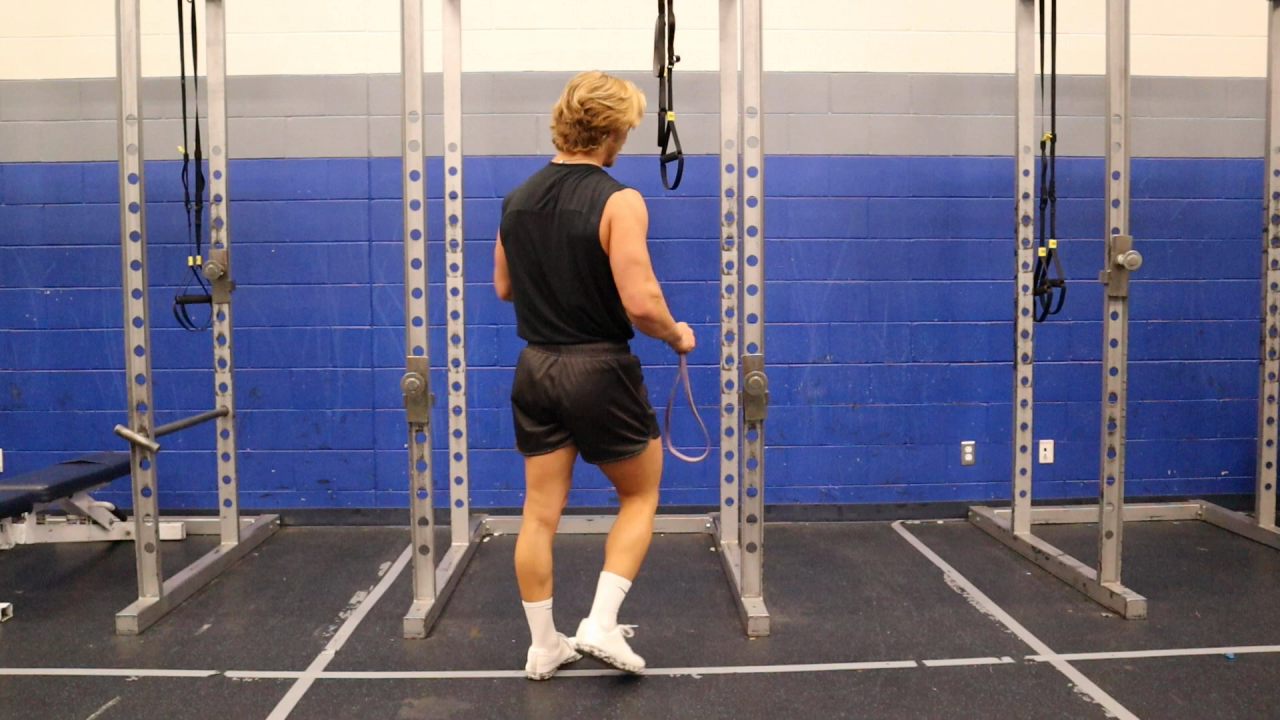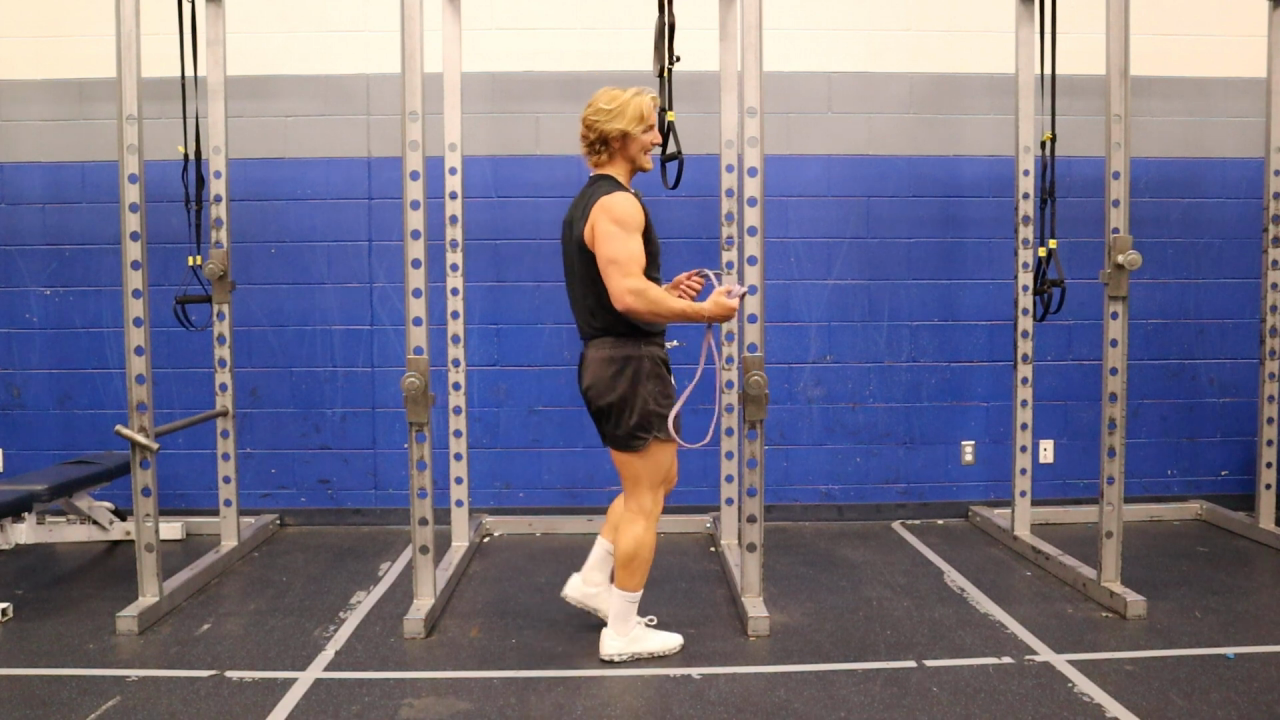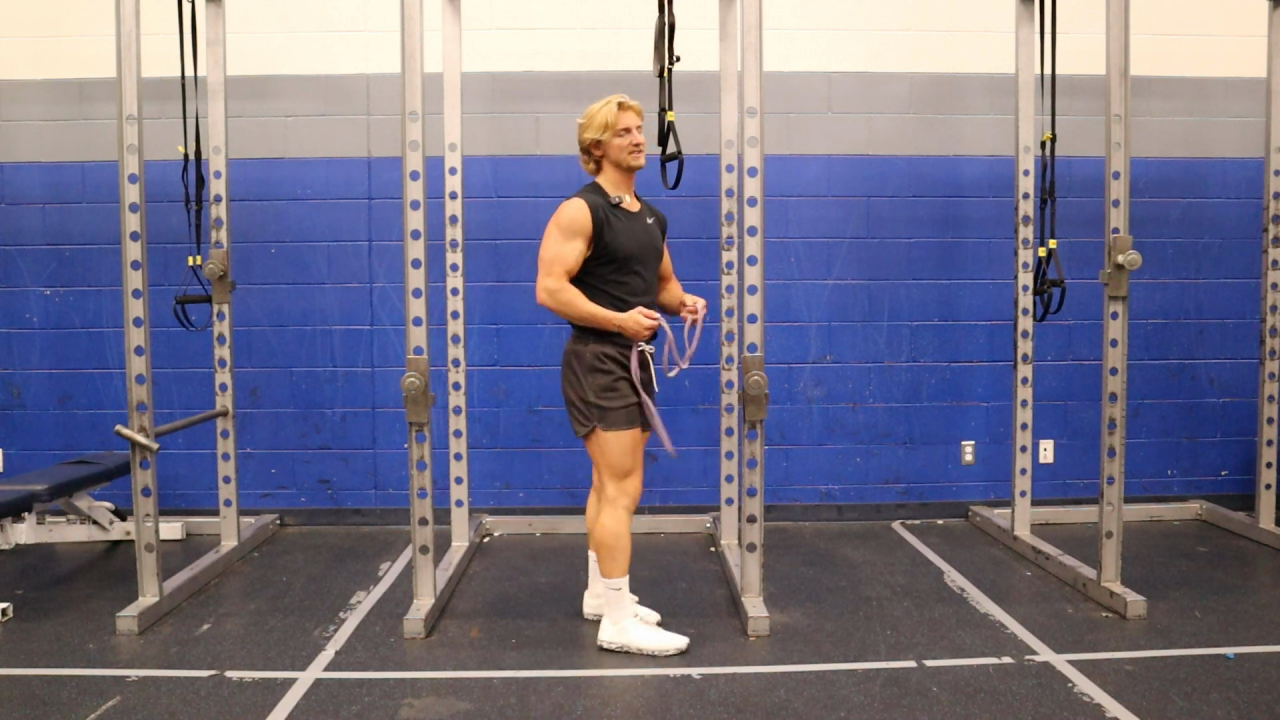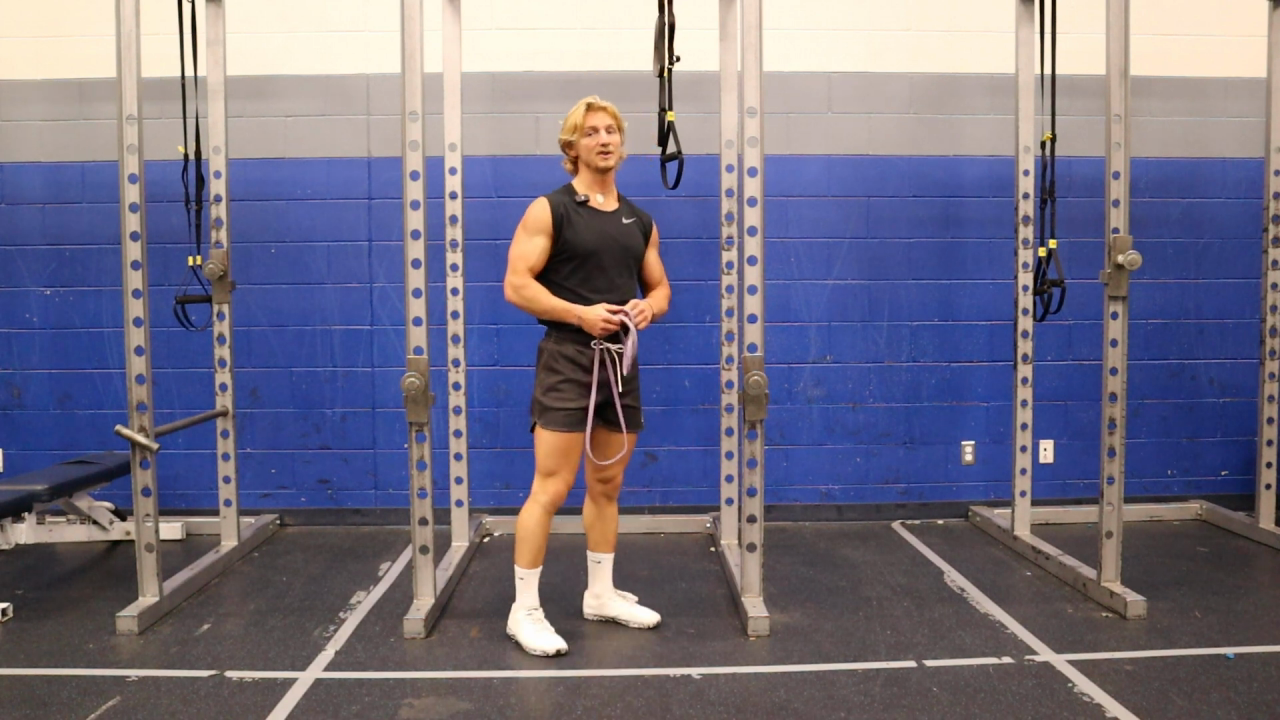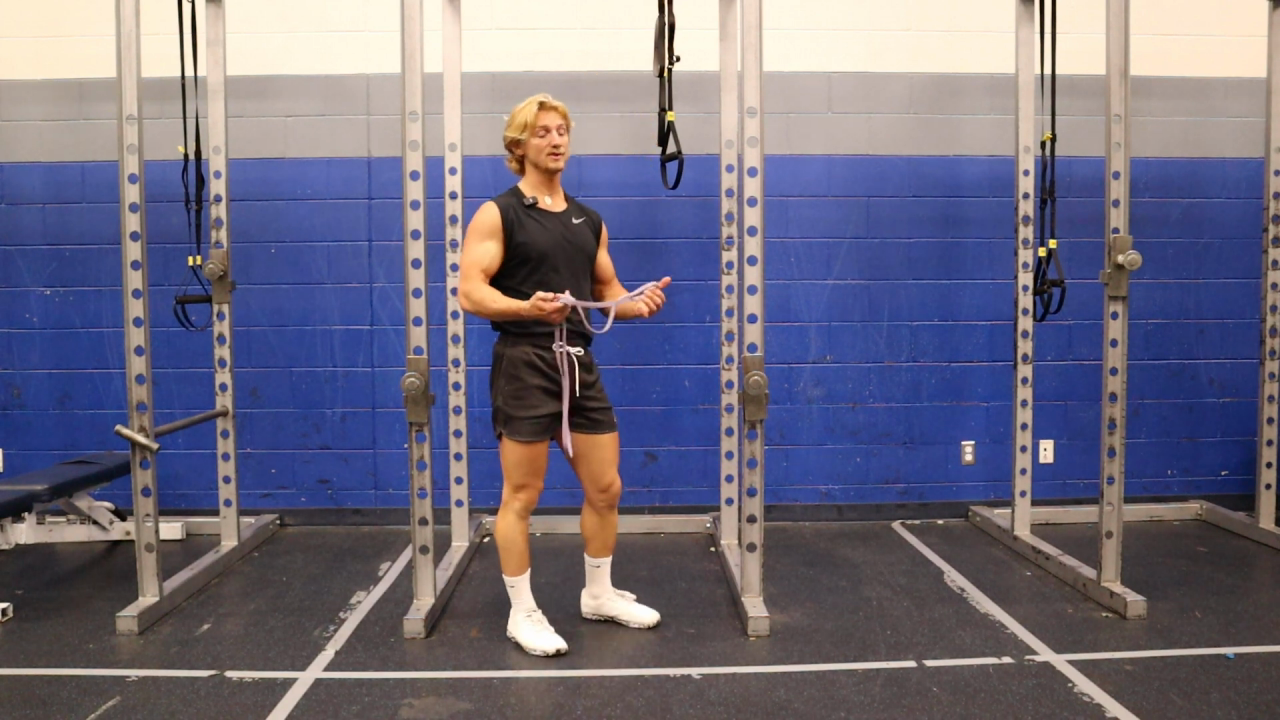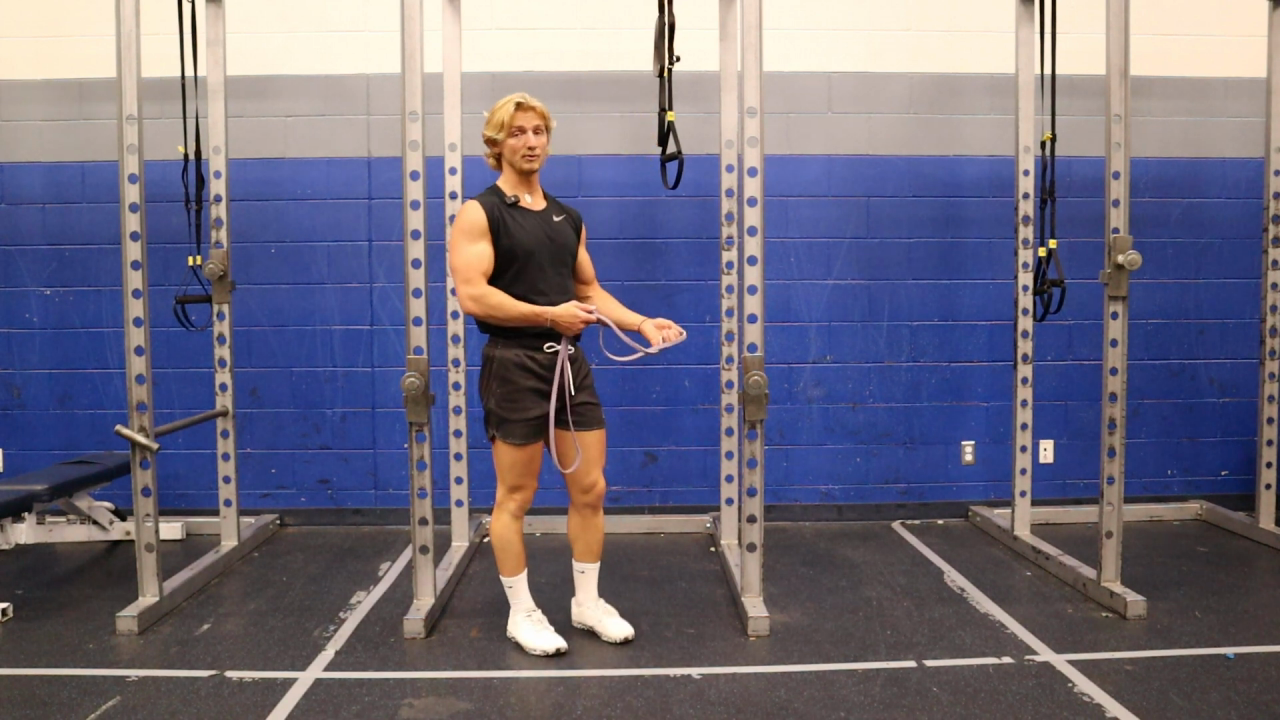
dt=0.5s
person 1, frame 1
left shoulder: (518, 199)
right shoulder: (618, 200)
left elbow: (505, 287)
right elbow: (641, 304)
right wrist: (677, 333)
left hip: (536, 368)
right hip: (601, 370)
left knee: (541, 513)
right knee: (640, 496)
left ankle: (543, 644)
right ankle: (601, 623)
person 1, frame 2
left shoulder: (591, 202)
right shoulder: (617, 204)
right elbow: (628, 296)
left wrist: (668, 291)
right wrist: (704, 312)
left hip: (605, 360)
right hip: (629, 364)
left knee: (650, 481)
right knee: (646, 499)
left ankle: (591, 580)
right ankle: (622, 632)
person 1, frame 3
left shoulder: (653, 217)
right shoulder: (580, 211)
left elbow: (662, 281)
right elbow: (550, 289)
left wrist: (684, 301)
right wrist: (618, 320)
left hip: (638, 362)
right hip: (598, 361)
left knee: (612, 486)
right knee: (621, 490)
left ankle: (602, 593)
right ankle: (618, 621)
person 1, frame 4
left shoulder: (640, 221)
right shoulder: (549, 210)
left elbow: (659, 287)
right elbow: (517, 285)
left wrist: (648, 308)
right wrist: (580, 313)
left hip: (620, 361)
right hip: (567, 358)
left knee: (607, 486)
right knee: (550, 489)
left ankle: (601, 593)
right ankle: (525, 609)
person 1, frame 5
left shoulder: (589, 220)
right shoulder: (497, 213)
left elbow: (606, 289)
right elbow: (470, 293)
left wrist: (638, 303)
right wrist: (527, 308)
left hip: (580, 363)
right hip: (524, 365)
left knee: (605, 489)
right knee: (522, 496)
left ankle: (601, 592)
right ankle: (523, 613)
person 1, frame 6
left shoulder: (568, 218)
right shoulder: (479, 213)
left elbow: (588, 288)
right elbow: (472, 296)
left wrist: (641, 322)
right wrist: (549, 315)
left hip: (571, 363)
right hip: (515, 365)
left knee: (590, 489)
right knee: (515, 497)
left ankle: (588, 602)
right ankle: (522, 613)
